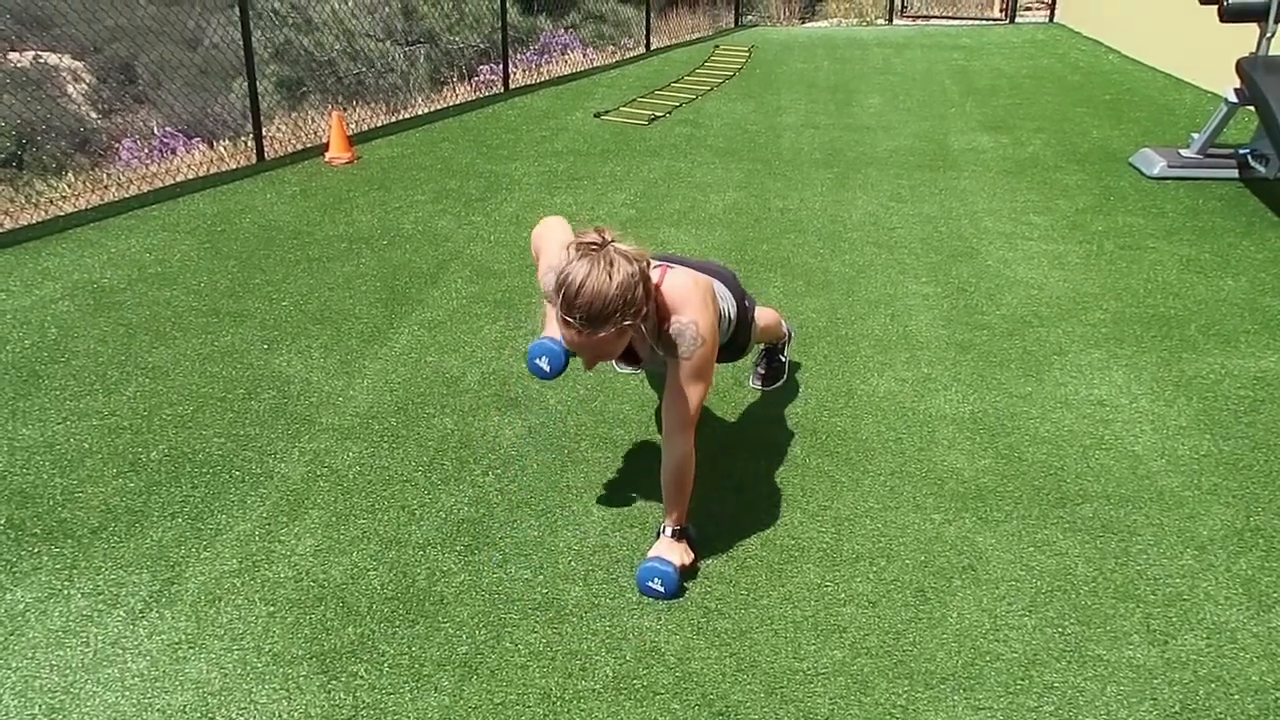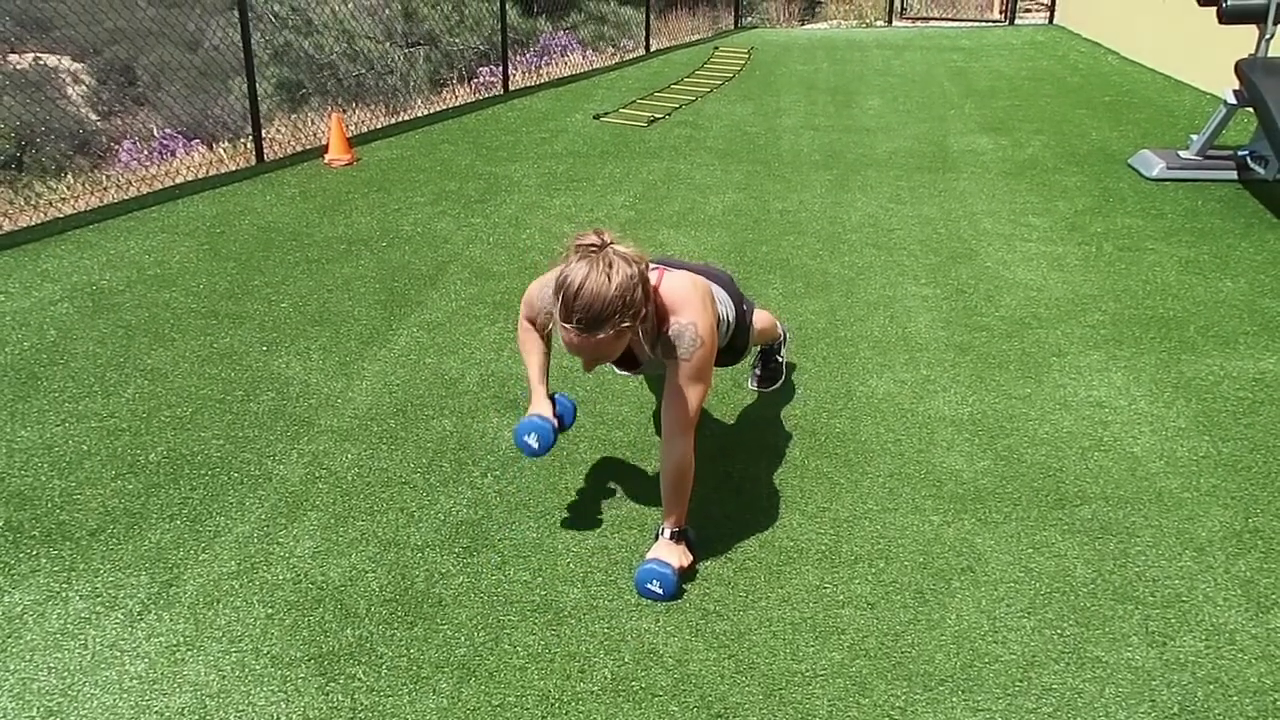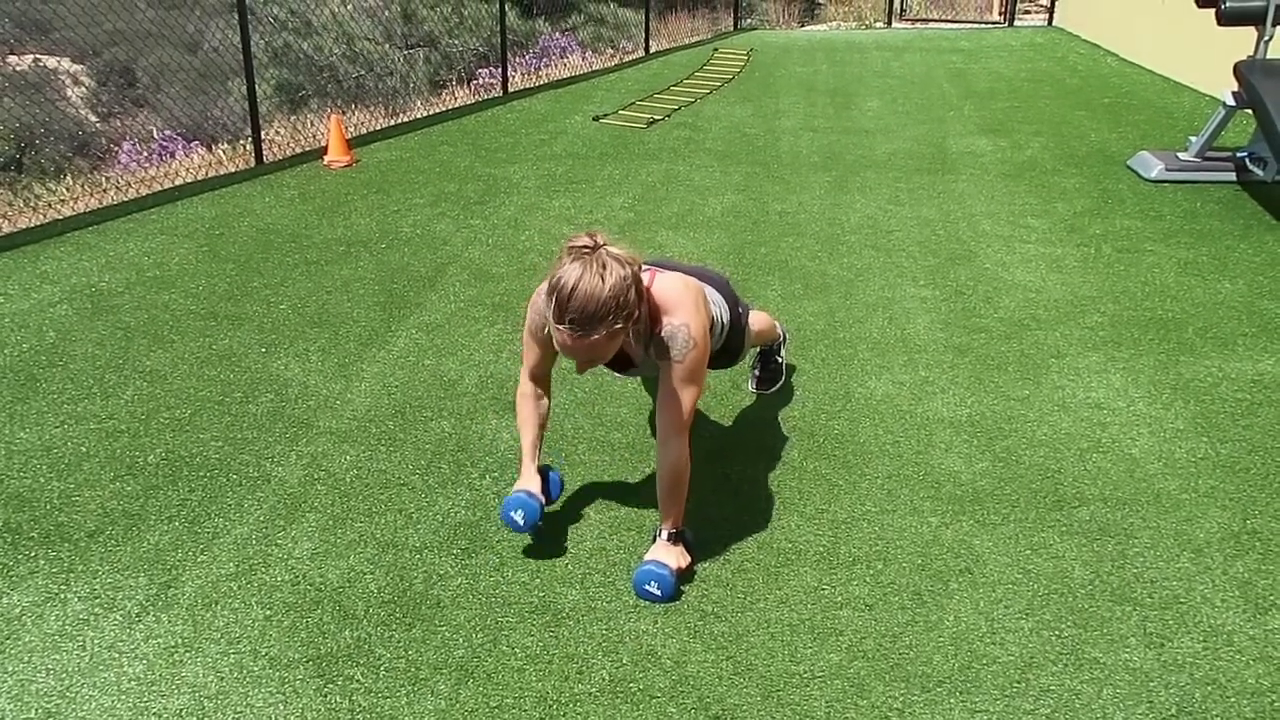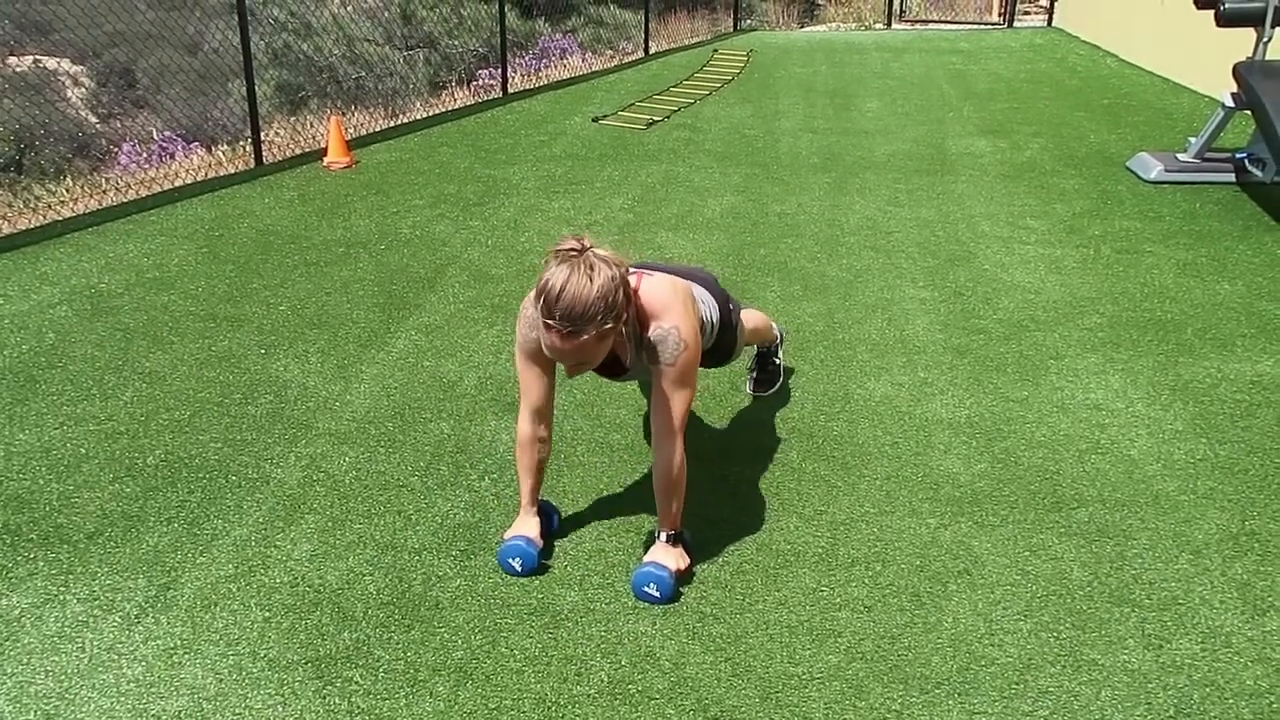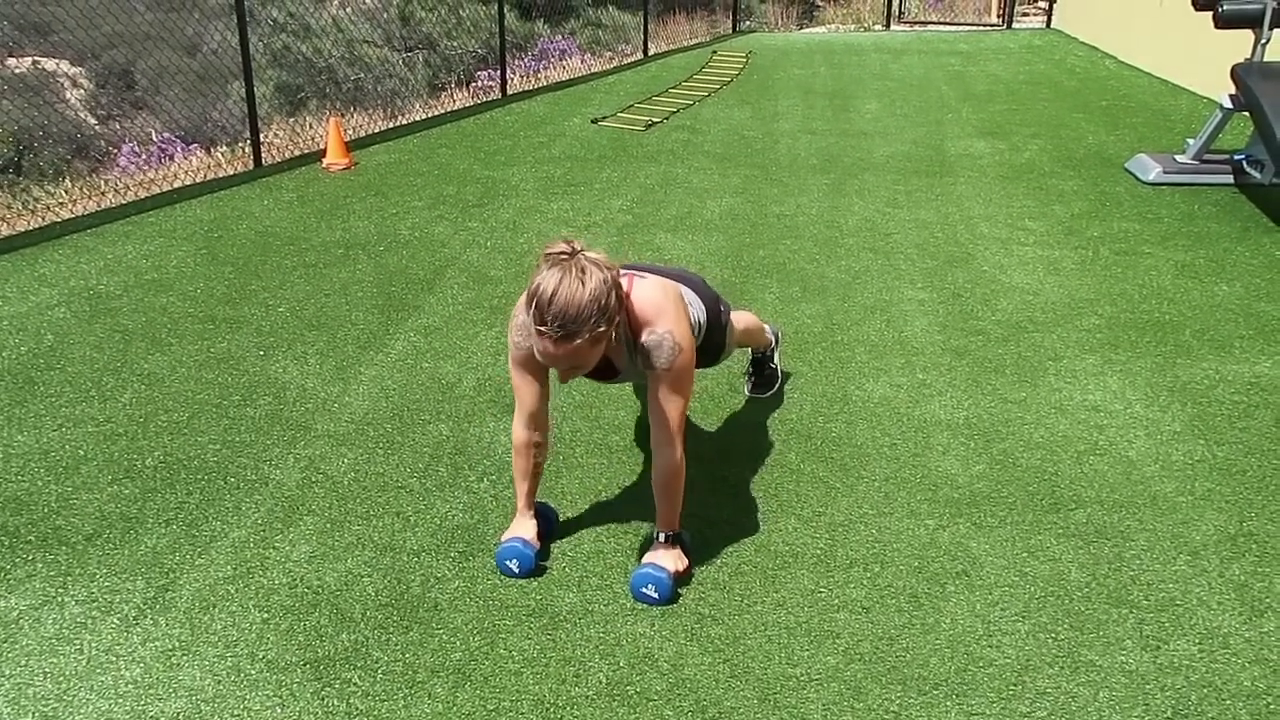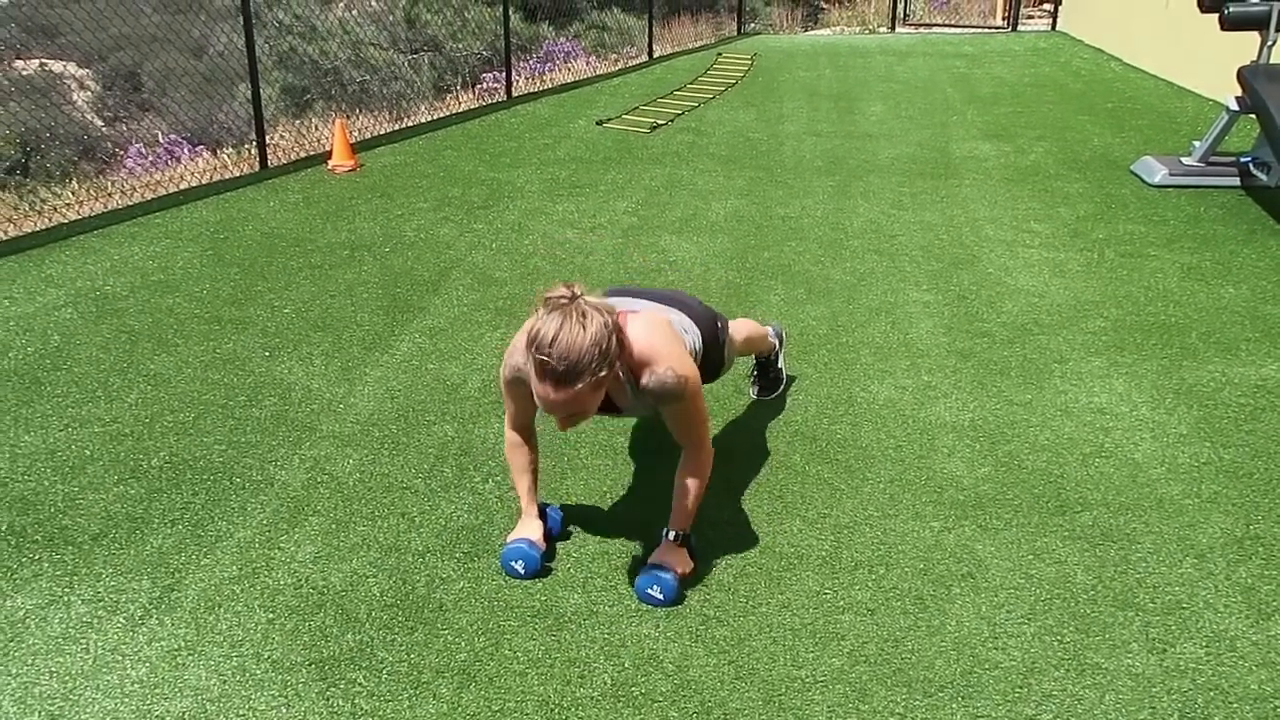
dt=0.2s
person 1, frame 1
left shoulder: (687, 321)
right shoulder: (563, 281)
left elbow: (678, 437)
right elbow: (548, 226)
left wrist: (673, 532)
right wrist: (552, 322)
left hip: (719, 299)
left knee: (755, 327)
left ankle: (778, 334)
person 1, frame 2
left shoulder: (686, 325)
right shoulder: (557, 293)
left elbow: (677, 440)
right elbow: (528, 317)
left wrist: (672, 536)
right wrist: (538, 395)
left hip: (718, 301)
left knee: (750, 331)
left ankle: (774, 336)
person 1, frame 3
left shoulder: (679, 326)
right shoulder: (551, 302)
left elbow: (672, 441)
right elbow: (531, 382)
left wrist: (669, 537)
right wrist: (529, 469)
left hip: (714, 308)
left knee: (748, 330)
left ankle: (773, 338)
person 1, frame 4
left shoulder: (668, 328)
right shoulder: (539, 312)
left elbow: (668, 444)
right elbow: (534, 422)
left wrist: (669, 538)
right wrist: (527, 513)
left hip: (705, 304)
left knee: (742, 328)
left ankle: (770, 337)
person 1, frame 5
left shoulder: (661, 331)
right shoulder: (532, 318)
left elbow: (668, 447)
right elbow: (528, 425)
left wrist: (666, 539)
right wrist: (524, 515)
left hip: (693, 303)
left knee: (733, 330)
left ankle: (765, 341)
person 1, frame 6
left shoulder: (663, 368)
right shoulder: (524, 357)
left elbow: (697, 452)
right elbow: (518, 432)
left wrist: (675, 539)
right wrist: (529, 515)
left hip: (688, 322)
right hip: (621, 308)
left knee: (734, 338)
left ankle: (770, 340)
